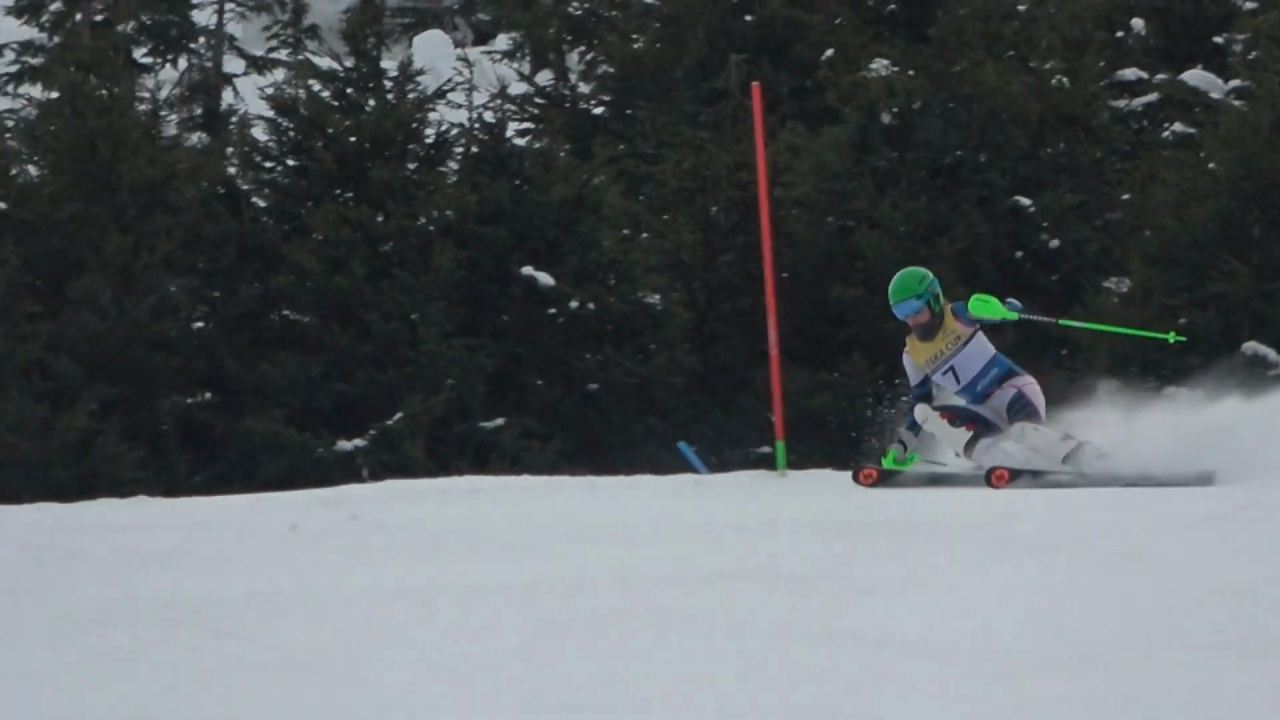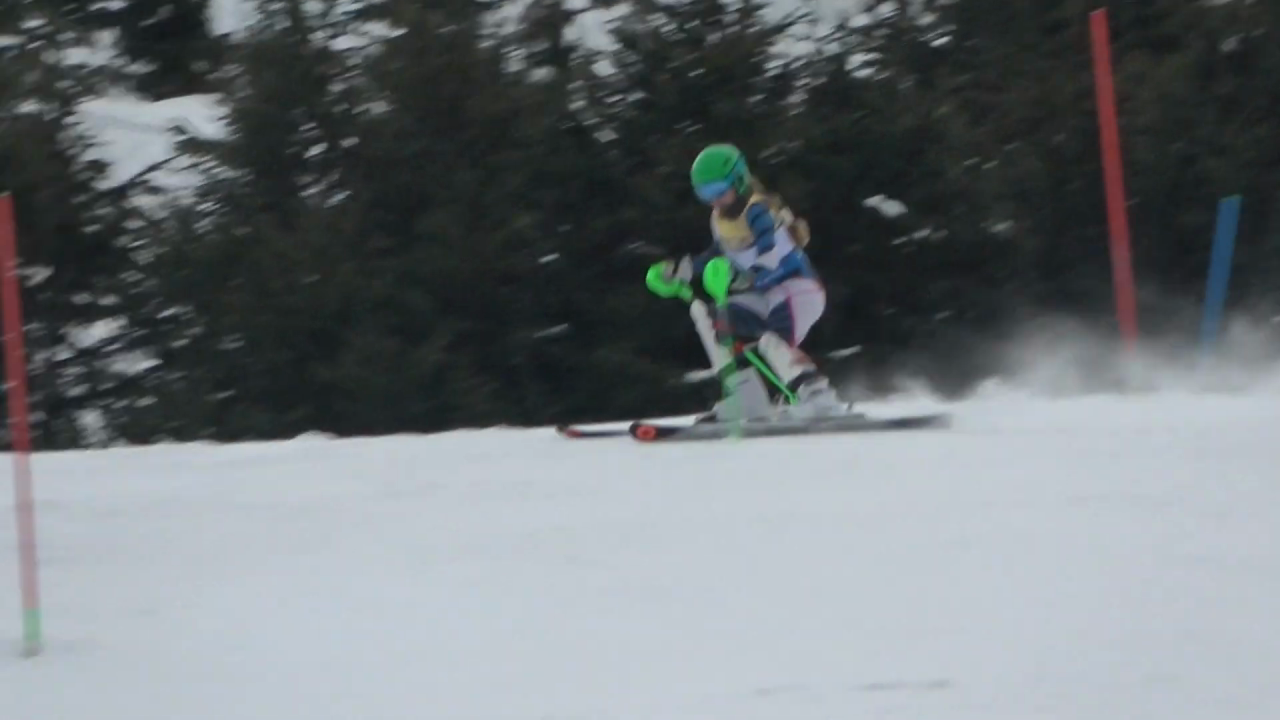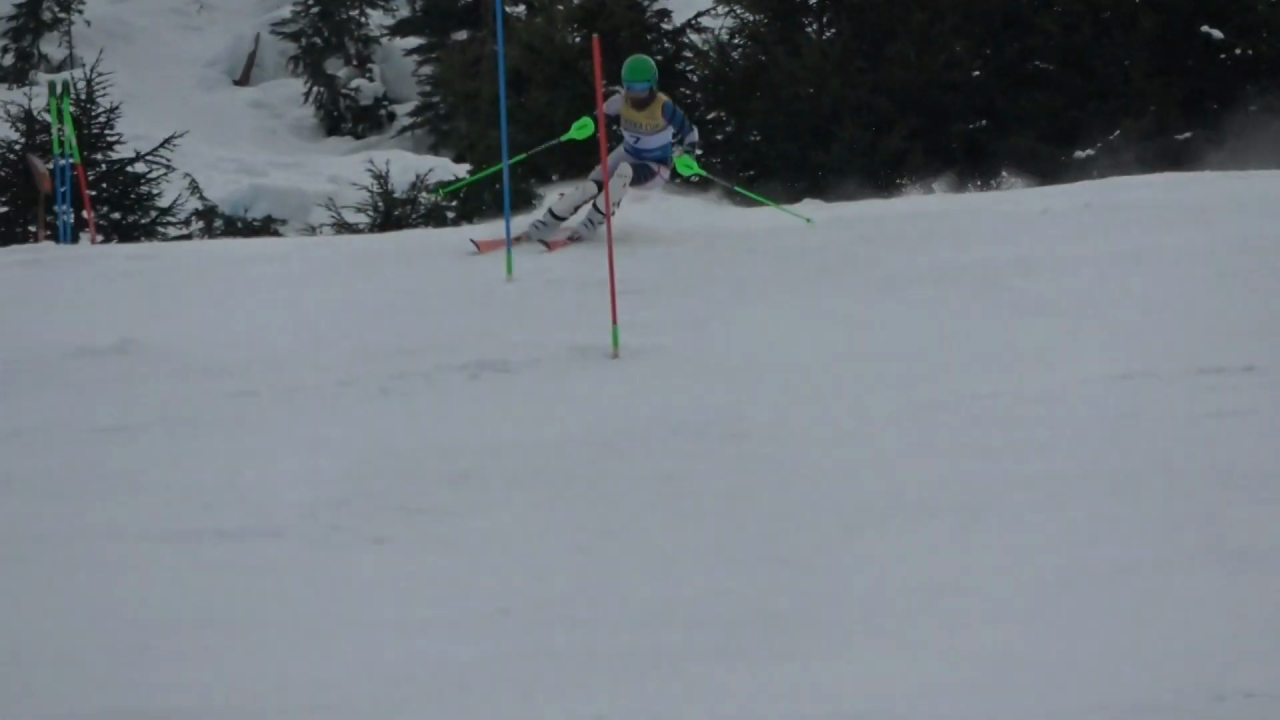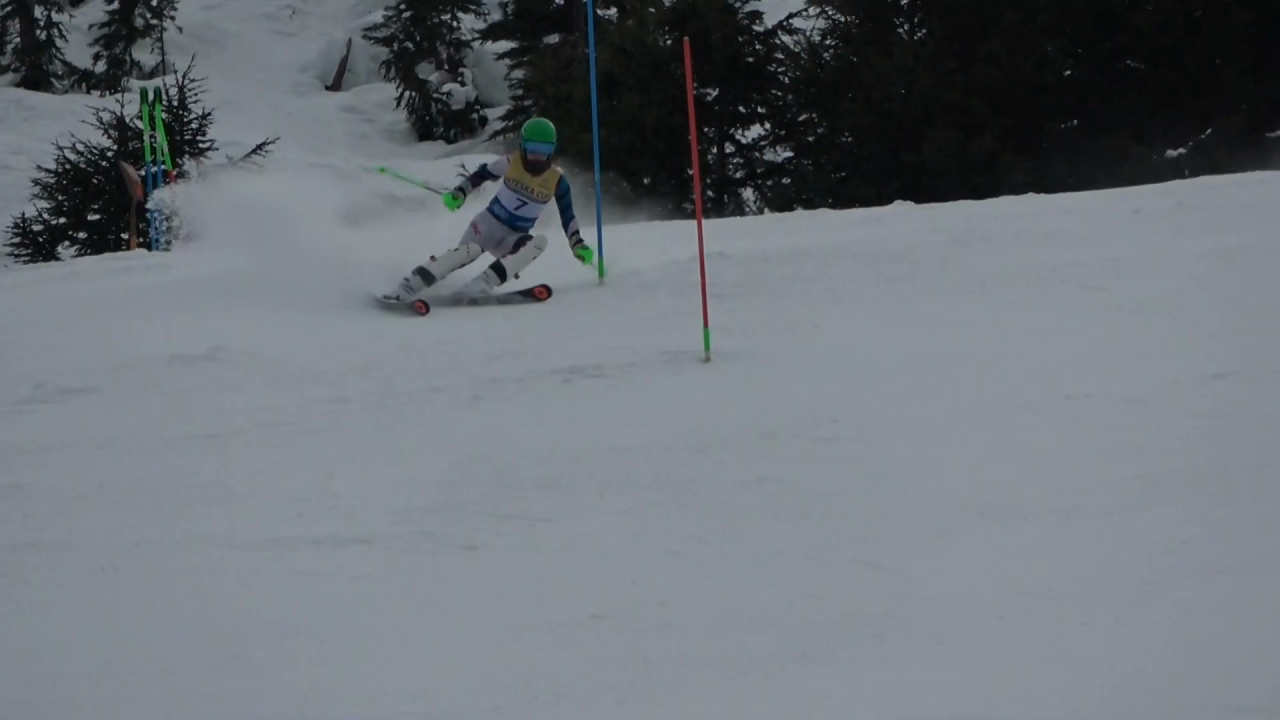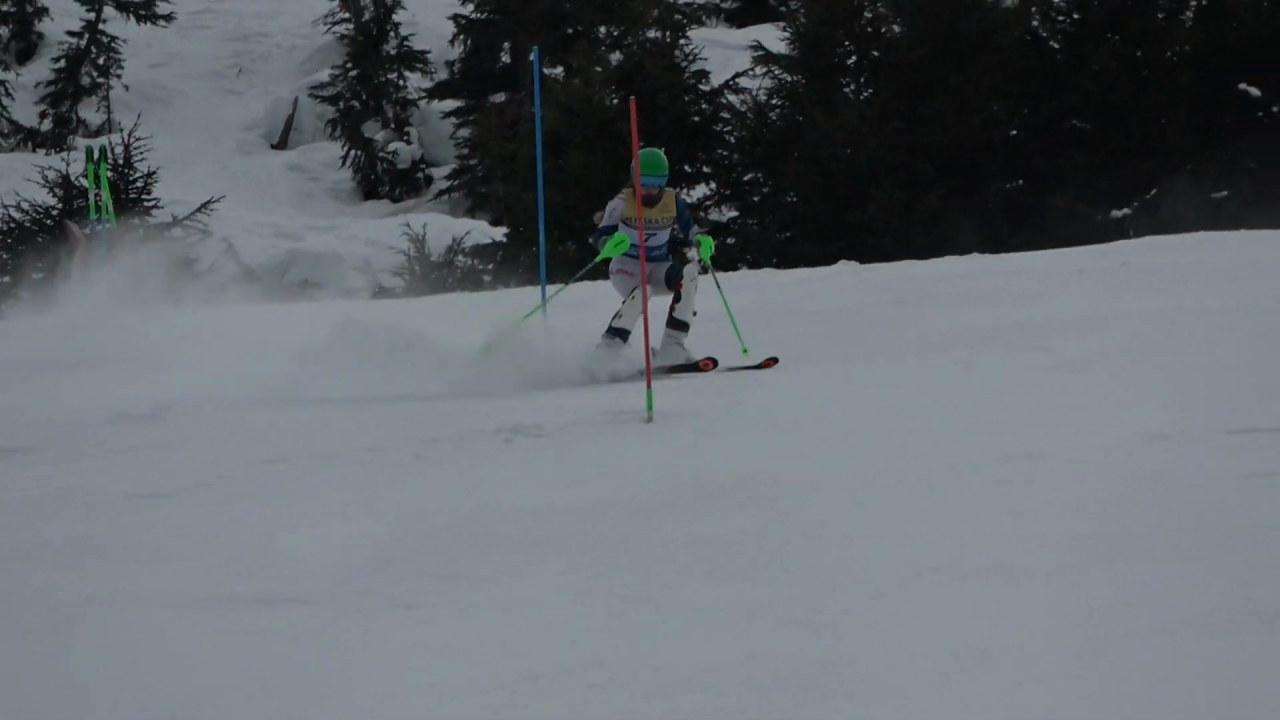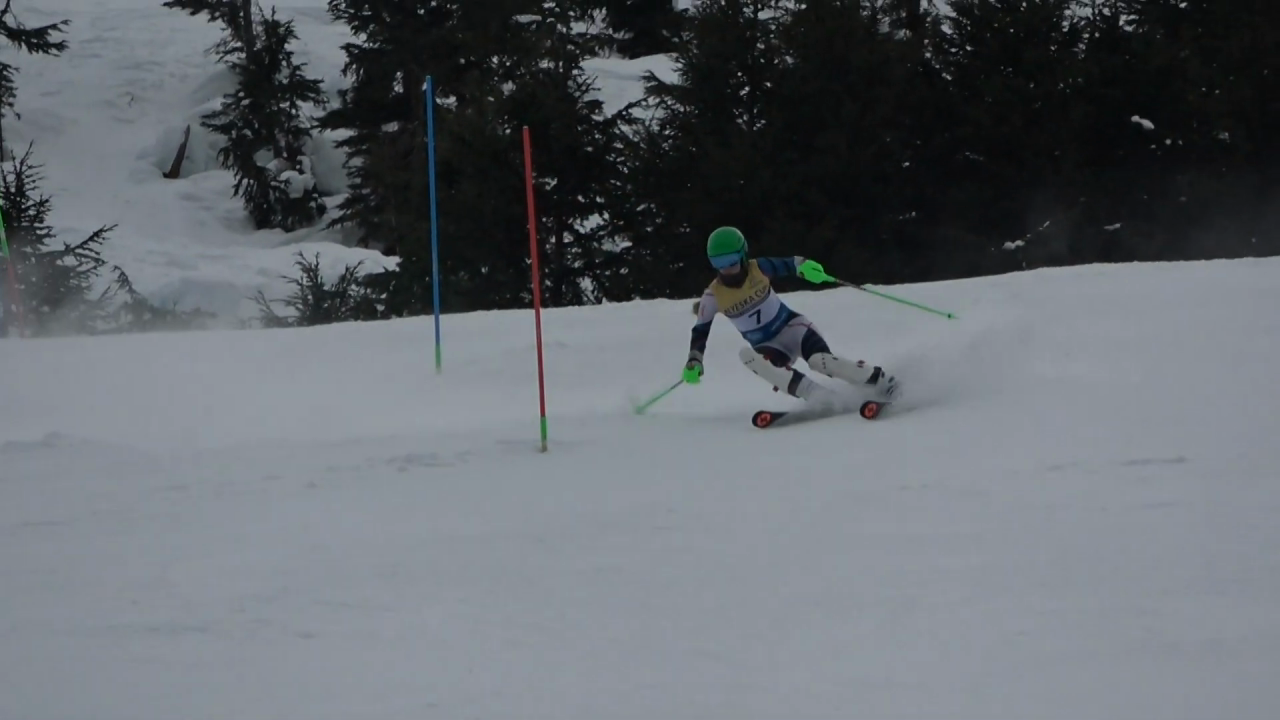
dt=0.5s
person 1, frame 1
left shoulder: (956, 314)
right shoulder: (912, 354)
left elbow: (1014, 309)
right elbow: (921, 400)
right wrist: (903, 443)
left hip: (1013, 389)
right hip: (984, 414)
left knee: (1026, 432)
right knee: (925, 412)
right ankle: (998, 457)
person 1, frame 2
left shoulder: (757, 211)
right shoulder: (719, 217)
left elbow: (769, 258)
right elbow: (718, 256)
left wrist: (733, 277)
right wrist: (679, 270)
left hip: (800, 292)
right hip: (767, 293)
left knee: (773, 345)
right knee: (702, 312)
left ankle: (818, 396)
right ankle: (748, 396)
person 1, frame 3
left shoulder: (664, 107)
right shoulder: (621, 101)
left elbow: (690, 131)
left wrist: (686, 156)
left hip: (656, 168)
right hip: (626, 156)
left knee: (624, 171)
right knee: (588, 187)
left ankle: (590, 225)
right ankle: (543, 227)
person 1, frame 4
left shoulder: (557, 181)
right shoulder: (510, 163)
left elbow: (567, 215)
right elbow: (484, 173)
left wrist: (577, 243)
right wrist: (460, 191)
left hip: (512, 238)
right hip: (488, 223)
left knee: (537, 244)
right knee: (468, 251)
left ankle: (478, 287)
right ankle: (407, 290)
person 1, frame 5
left shoulder: (672, 200)
right shoulder: (622, 202)
left elbow: (690, 231)
right elbow: (600, 237)
left wrist: (702, 241)
right wrist: (612, 243)
left hip: (658, 268)
right hip: (627, 267)
left knee: (690, 271)
right knee: (641, 293)
left ankle: (672, 349)
right ankle: (607, 352)
person 1, frame 6
left shoulder: (758, 268)
right shoulder: (713, 296)
left elbow: (790, 263)
right elbow: (700, 332)
left wrist: (807, 266)
right wrist: (694, 363)
left hip: (793, 327)
right hip: (772, 348)
left knee: (821, 360)
right knee: (747, 356)
left ankle: (886, 386)
right ankle: (818, 394)
